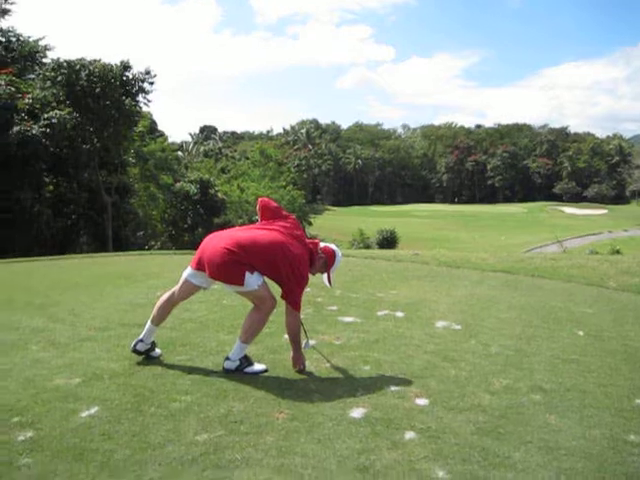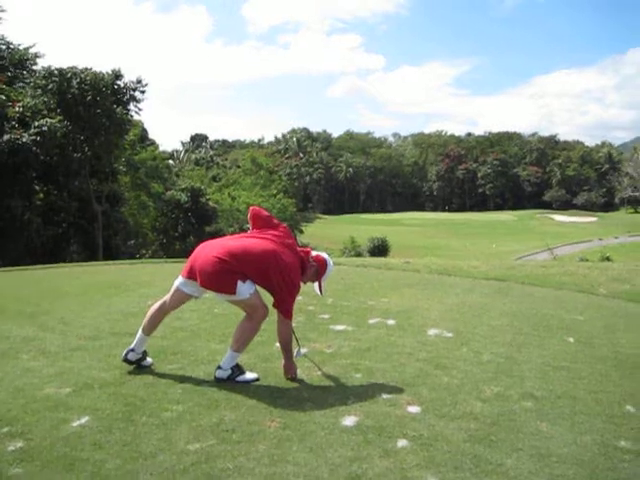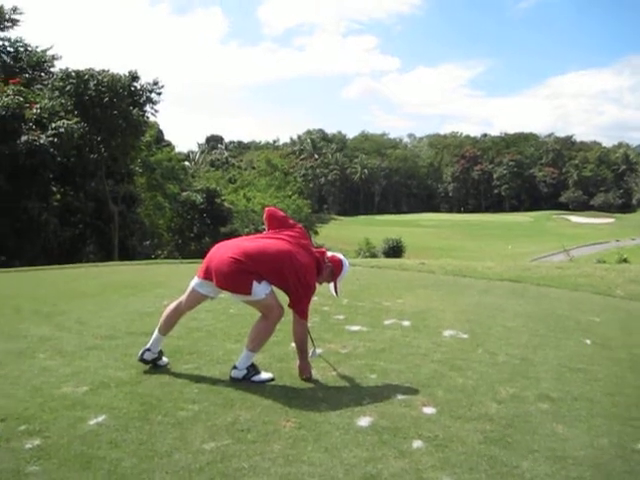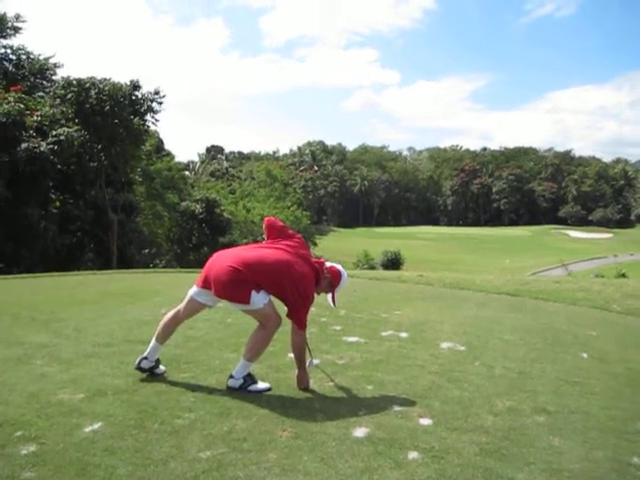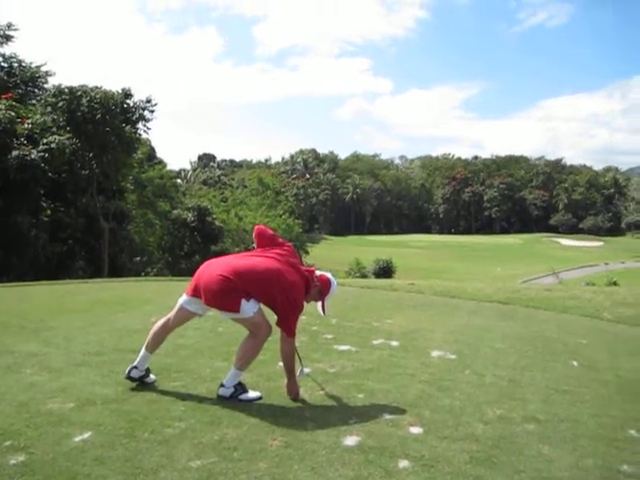
dt=0.5s
person 1, frame 1
left shoulder: (292, 225)
right shoulder: (299, 267)
left elbow: (262, 202)
right elbow: (292, 312)
right wrist: (297, 352)
left hip: (212, 241)
right hip: (228, 258)
left knee: (177, 294)
right knee: (266, 303)
left ankle: (143, 342)
right ankle: (235, 360)
person 1, frame 2
left shoulder: (284, 233)
right shoulder: (291, 275)
left elbow: (253, 211)
right elbow: (284, 321)
right wrist: (288, 360)
left hip: (203, 251)
right hip: (220, 267)
left knee: (168, 303)
right knee: (258, 312)
left ankle: (134, 351)
right ankle: (226, 369)
person 1, frame 3
left shoulder: (299, 234)
right shoulder: (307, 276)
left elbow: (269, 212)
right elbow: (300, 320)
right wrist: (303, 361)
left hip: (219, 251)
right hip: (235, 267)
left knee: (184, 303)
right knee: (273, 311)
left ankle: (151, 351)
right ankle: (242, 368)
person 1, frame 4
left shoulder: (298, 244)
right shoulder: (305, 285)
left elbow: (269, 222)
right elbow: (298, 331)
right wrist: (302, 370)
left hip: (218, 261)
right hip: (234, 276)
left knee: (182, 312)
right knee: (271, 321)
left ankle: (148, 359)
right ankle: (239, 378)
person 1, frame 5
left shoulder: (288, 252)
right shoulder: (295, 294)
left elbow: (258, 230)
right elbow: (287, 339)
right wrist: (291, 380)
left hip: (208, 269)
right hip: (224, 284)
left knee: (172, 320)
right knee: (261, 329)
left ankle: (138, 368)
right ankle: (229, 387)
